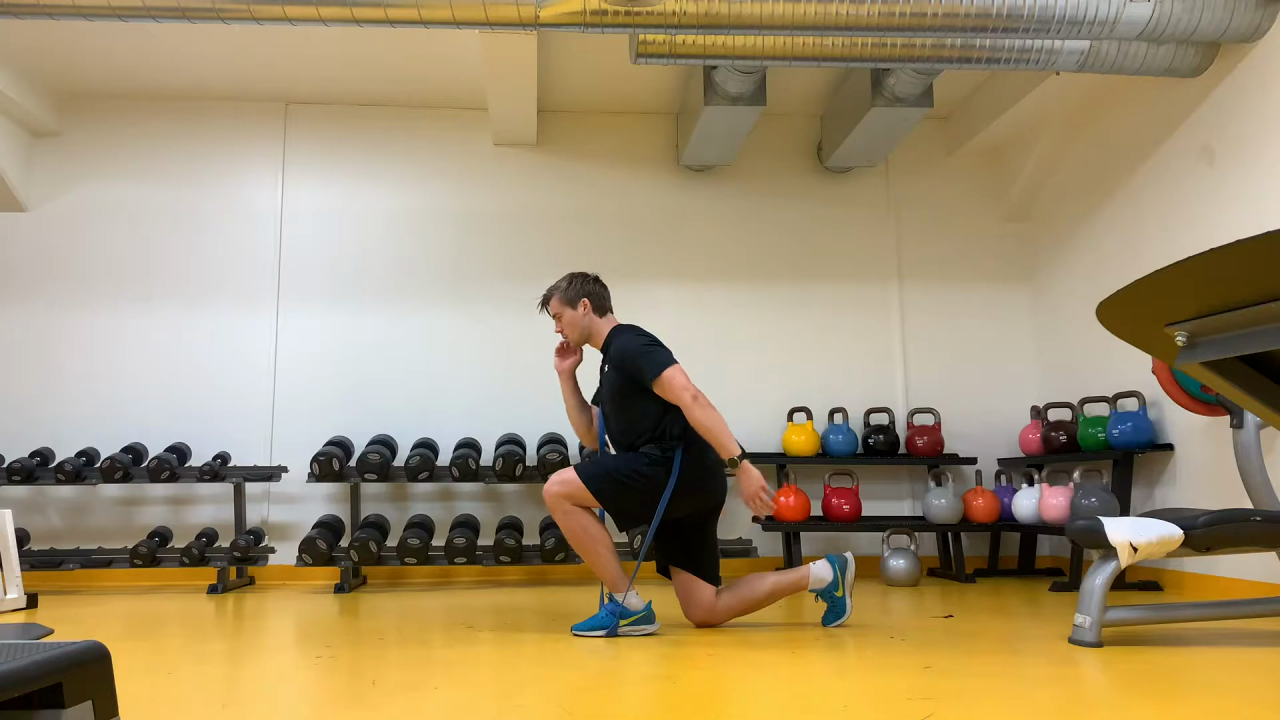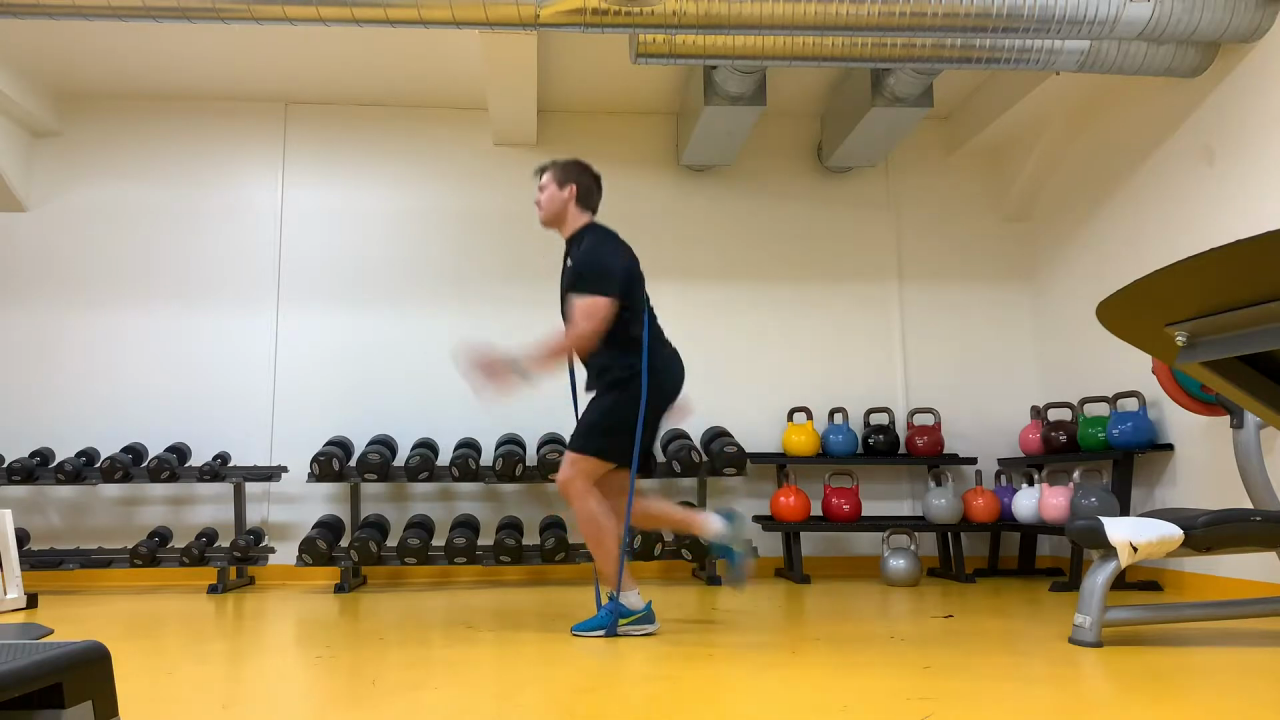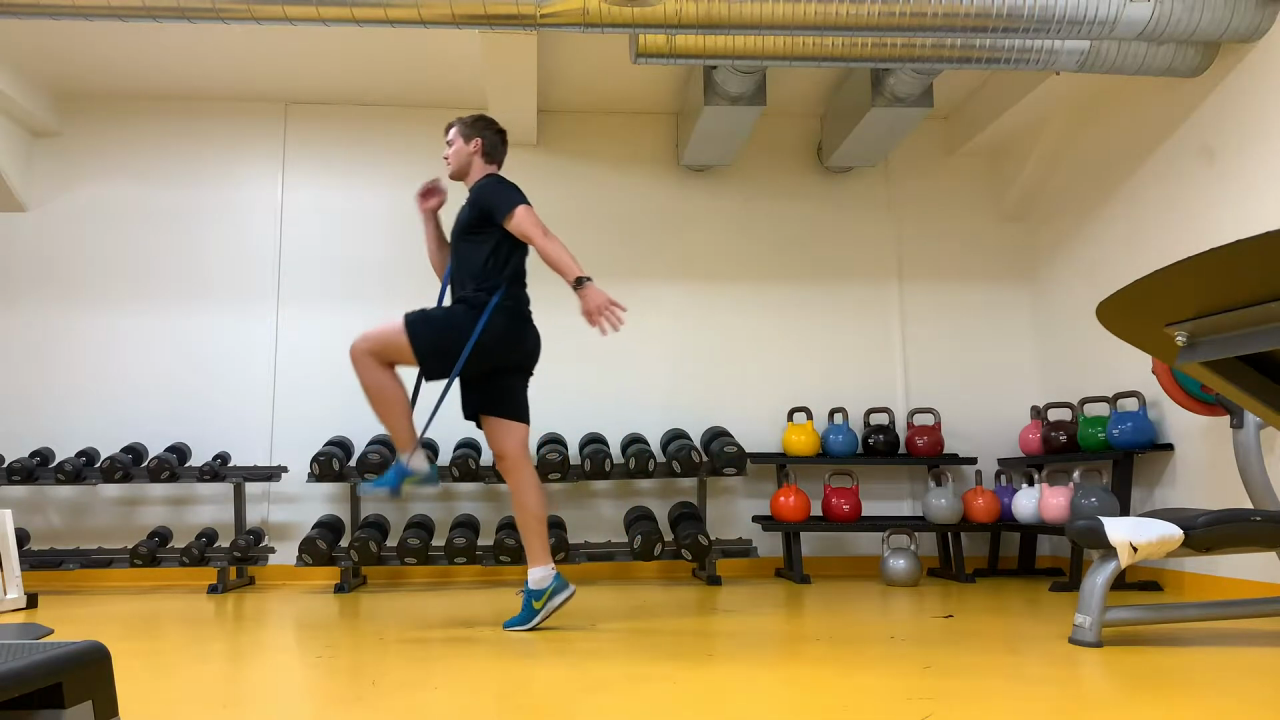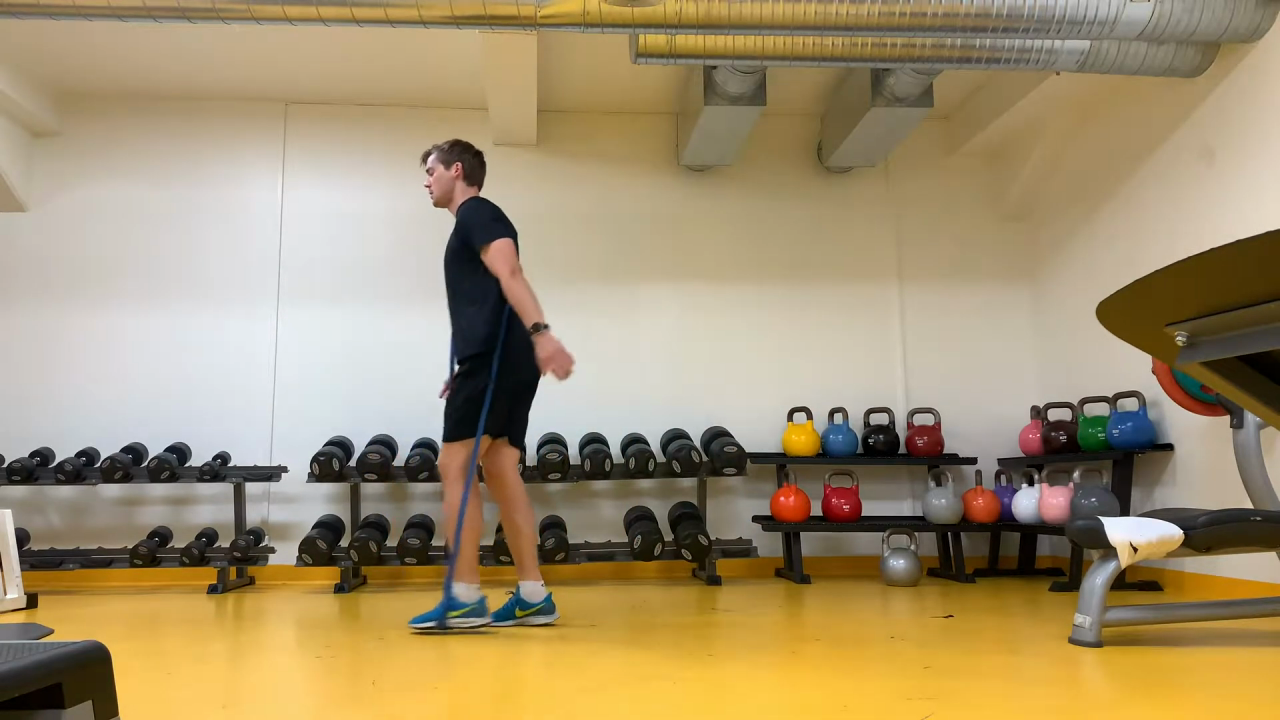
dt=1s
person 1, frame 1
left shoulder: (629, 345)
right shoulder: (613, 360)
left elbow: (691, 399)
right elbow: (590, 435)
left wrist: (739, 465)
right wrist: (567, 377)
left hip: (677, 467)
right hip: (680, 480)
left knee: (558, 490)
right knee: (705, 612)
left ankle: (627, 606)
right ankle: (824, 574)
person 1, frame 2
left shoulder: (593, 250)
right shoulder: (587, 251)
left elbow: (586, 331)
left wrist: (515, 364)
left hip: (637, 377)
right hip: (627, 377)
left knee: (574, 479)
right knee: (608, 494)
left ankle: (629, 605)
right ankle: (716, 527)
person 1, frame 3
left shoulder: (494, 191)
right shoulder: (483, 204)
left elbow: (541, 235)
right elbow: (449, 268)
left wrist: (584, 283)
right wrist: (430, 219)
left hip: (488, 324)
right hip: (502, 335)
left knee: (366, 348)
right knee: (512, 456)
left ankle: (411, 461)
right ankle: (542, 582)
person 1, frame 4
left shoulder: (476, 213)
right shoulder: (475, 221)
left elbow: (509, 275)
left wrist: (540, 331)
right wrist: (460, 375)
left hip: (498, 356)
right hip: (497, 358)
left knee: (454, 466)
right knee: (503, 474)
left ankle: (464, 596)
right ankle: (533, 595)
